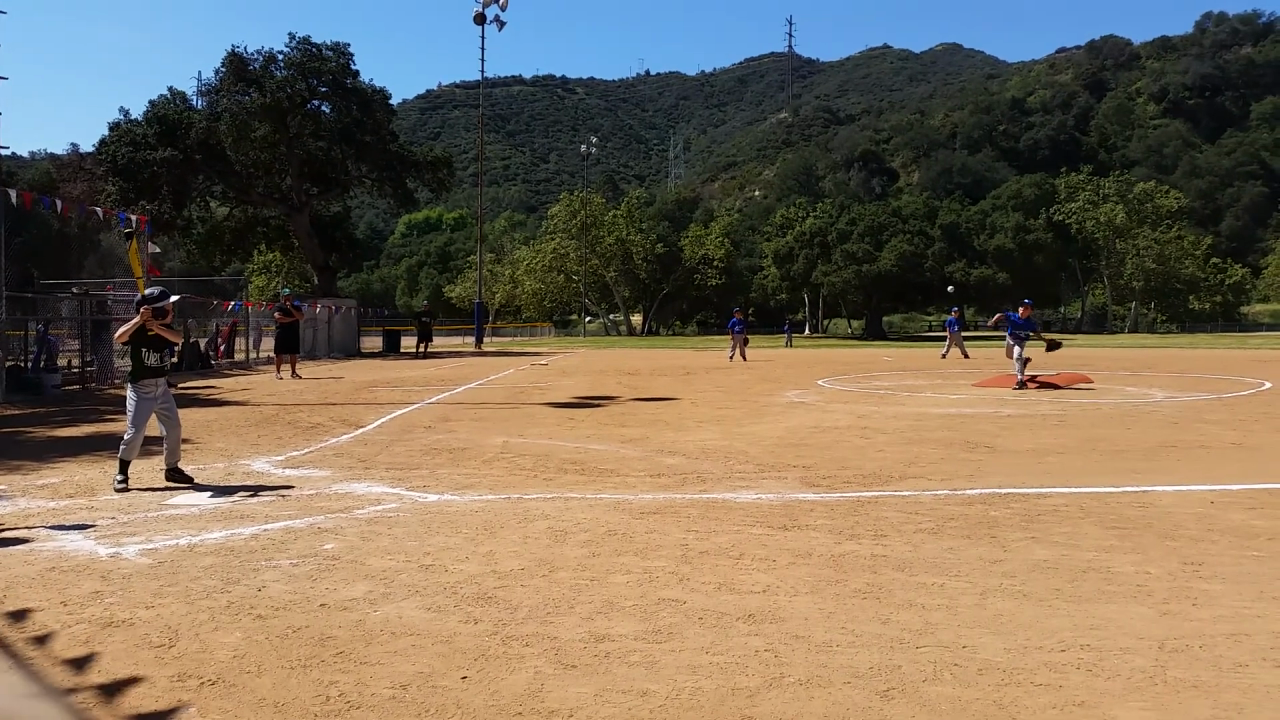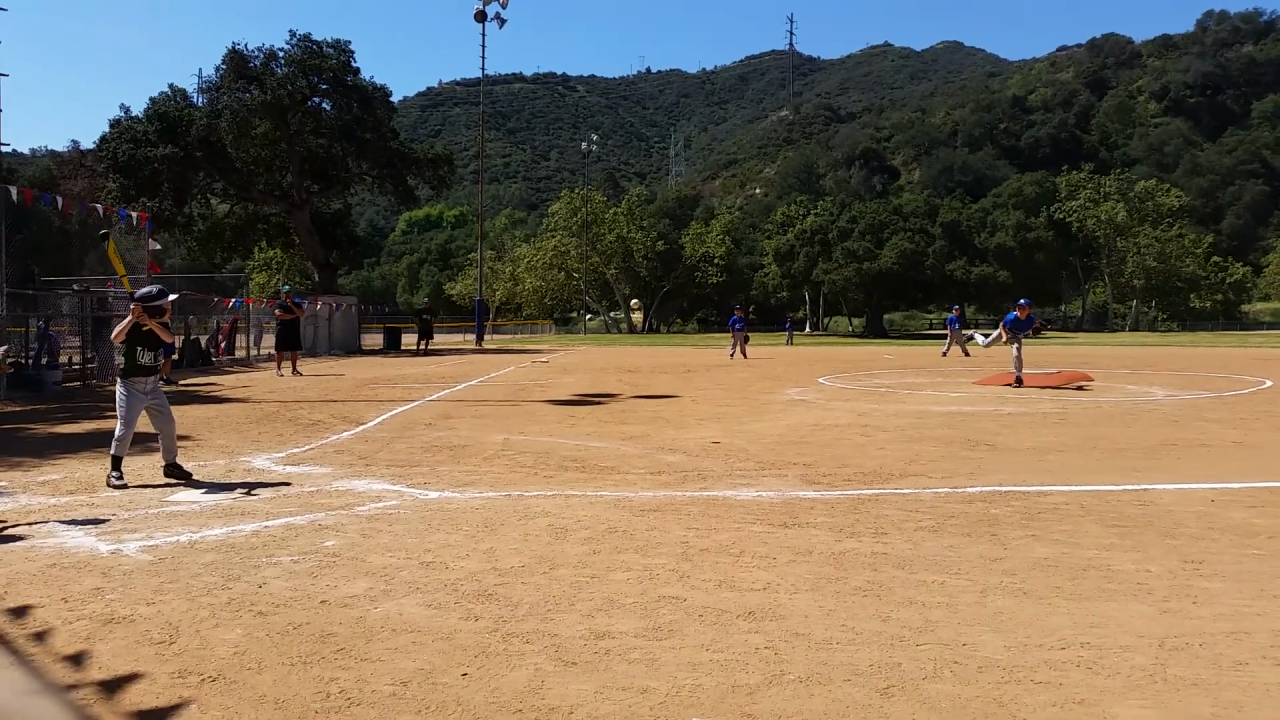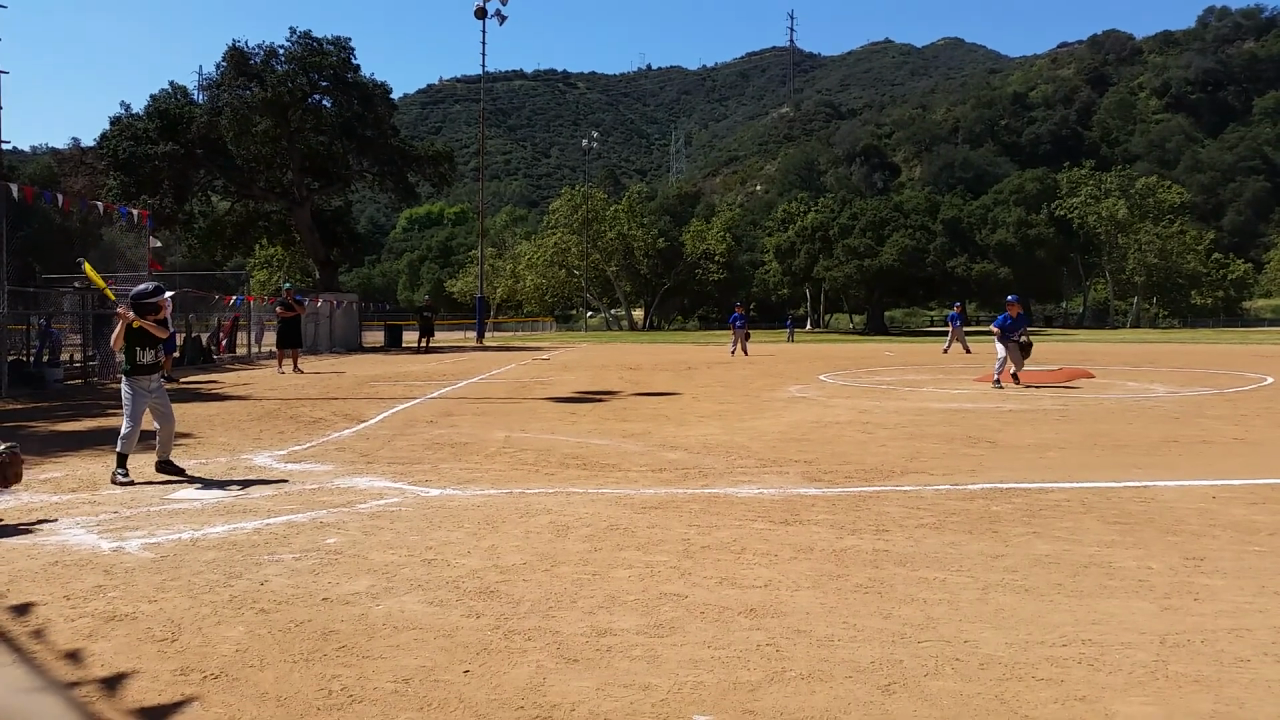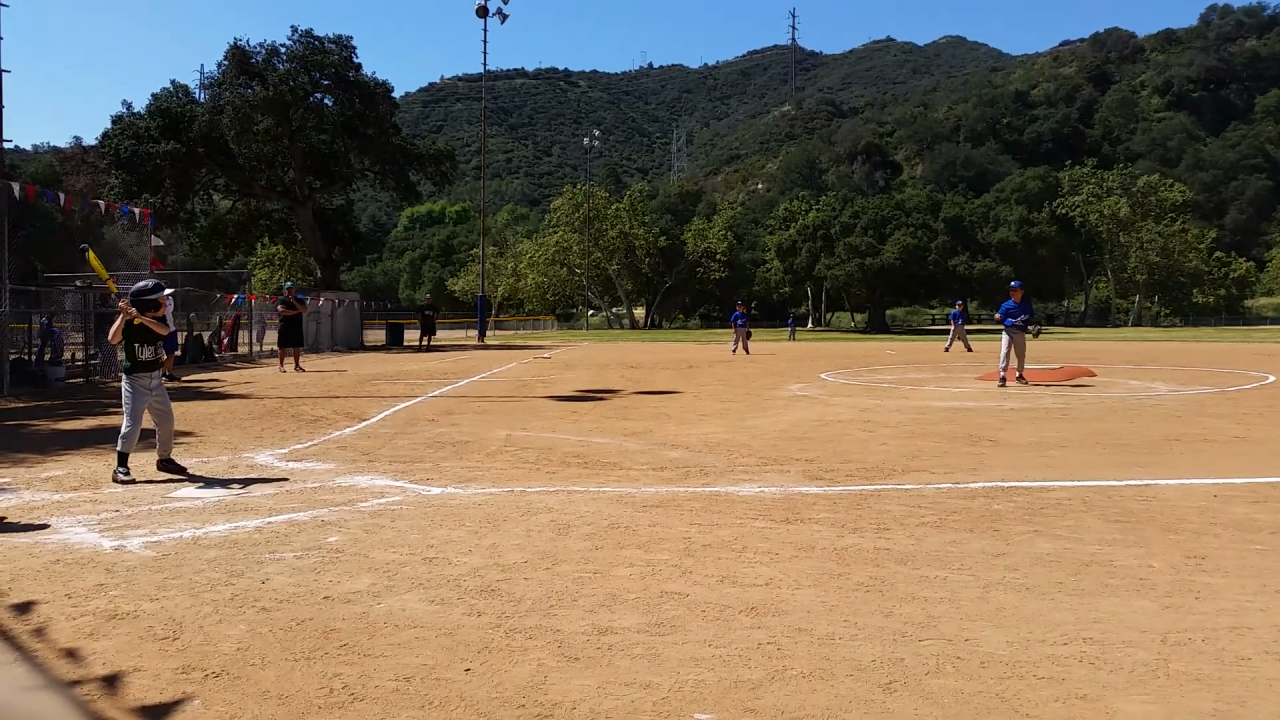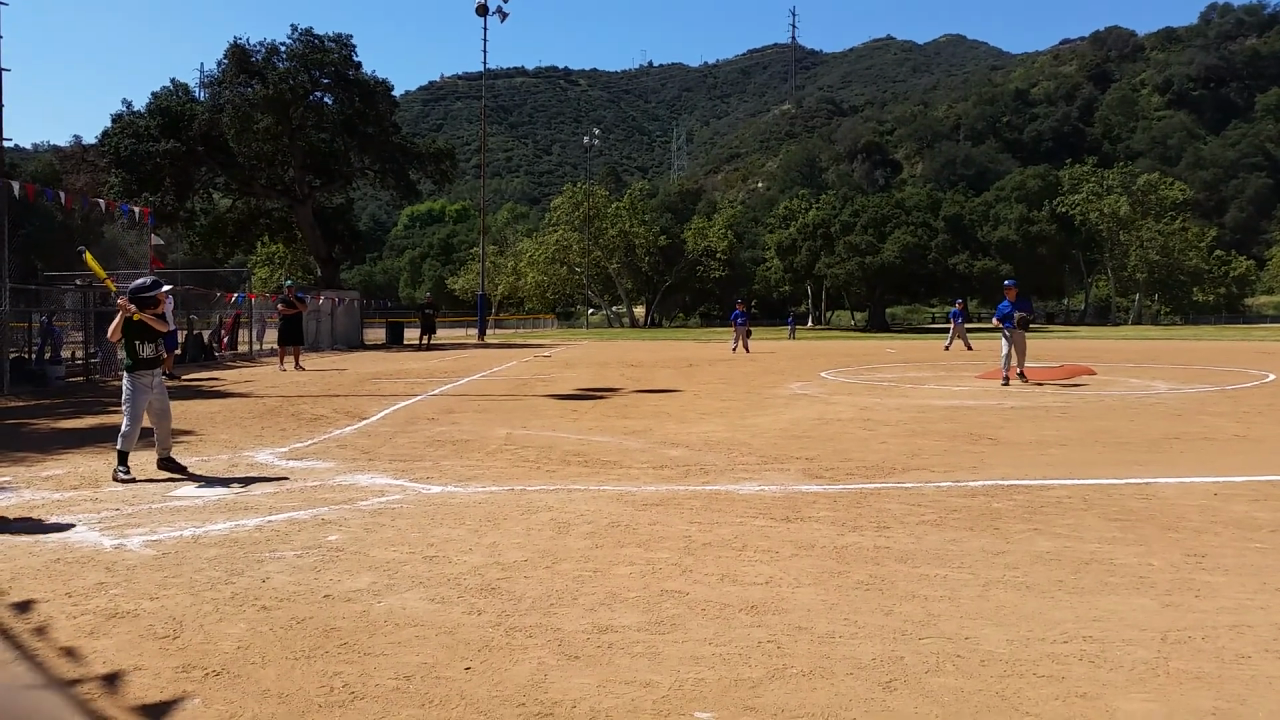
dt=0.3s
person 1, frame 1
left shoulder: (165, 329)
right shoulder: (138, 330)
left elbow: (178, 338)
right elbow: (118, 337)
left wrist: (157, 328)
right wrist: (139, 319)
left hip: (162, 387)
right hip: (140, 388)
left knee: (173, 428)
right knee: (135, 431)
left ankle: (172, 469)
right ankle: (121, 474)
person 1, frame 2
left shoulder: (160, 327)
right shoulder: (134, 328)
left elbow: (170, 338)
right elbow: (115, 338)
left wrist: (151, 323)
right wrist: (132, 317)
left hip: (152, 385)
right hip: (130, 385)
left knee: (167, 423)
right knee: (126, 427)
left ankle: (171, 464)
right ankle: (114, 472)
person 1, frame 3
left shoulder: (158, 323)
right shoulder: (130, 328)
left elbow: (164, 333)
right elbow: (115, 345)
left wrist: (141, 322)
right wrist: (123, 322)
left hip: (155, 381)
right hip: (134, 382)
left knee: (167, 421)
right knee: (132, 423)
left ankle: (163, 460)
right ankle: (119, 469)
person 1, frame 4
left shoulder: (158, 320)
right shoulder: (129, 324)
left elbow: (165, 331)
right elbow: (113, 339)
left wrist: (142, 318)
right wrist: (123, 316)
left hip: (156, 379)
right hip: (134, 381)
left knee: (166, 420)
right knee: (132, 422)
left ankle: (164, 459)
right ankle: (121, 468)
person 1, frame 5
left shoulder: (157, 317)
right shoulder: (129, 322)
left elbow: (164, 327)
right elbow: (112, 337)
left wrist: (141, 315)
right wrist: (122, 313)
left hip: (157, 377)
right hip: (136, 378)
left knee: (163, 419)
right knee: (132, 420)
left ankle: (164, 458)
right ankle: (121, 466)
